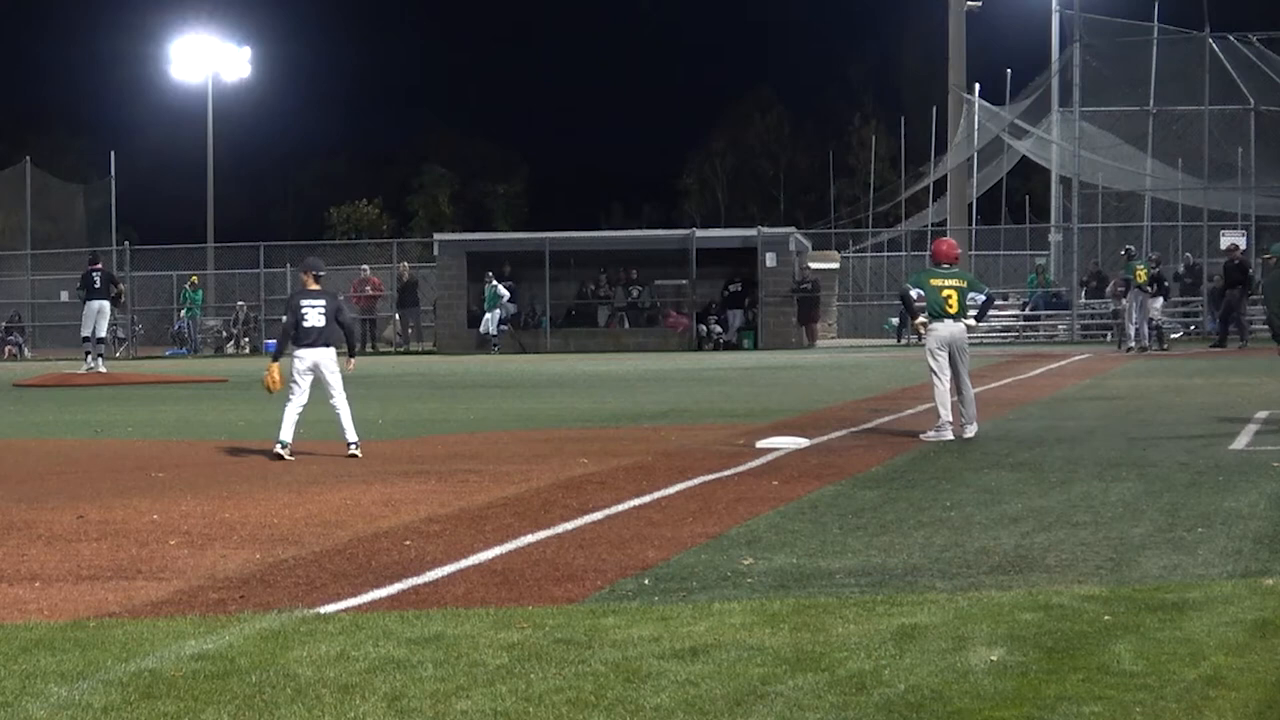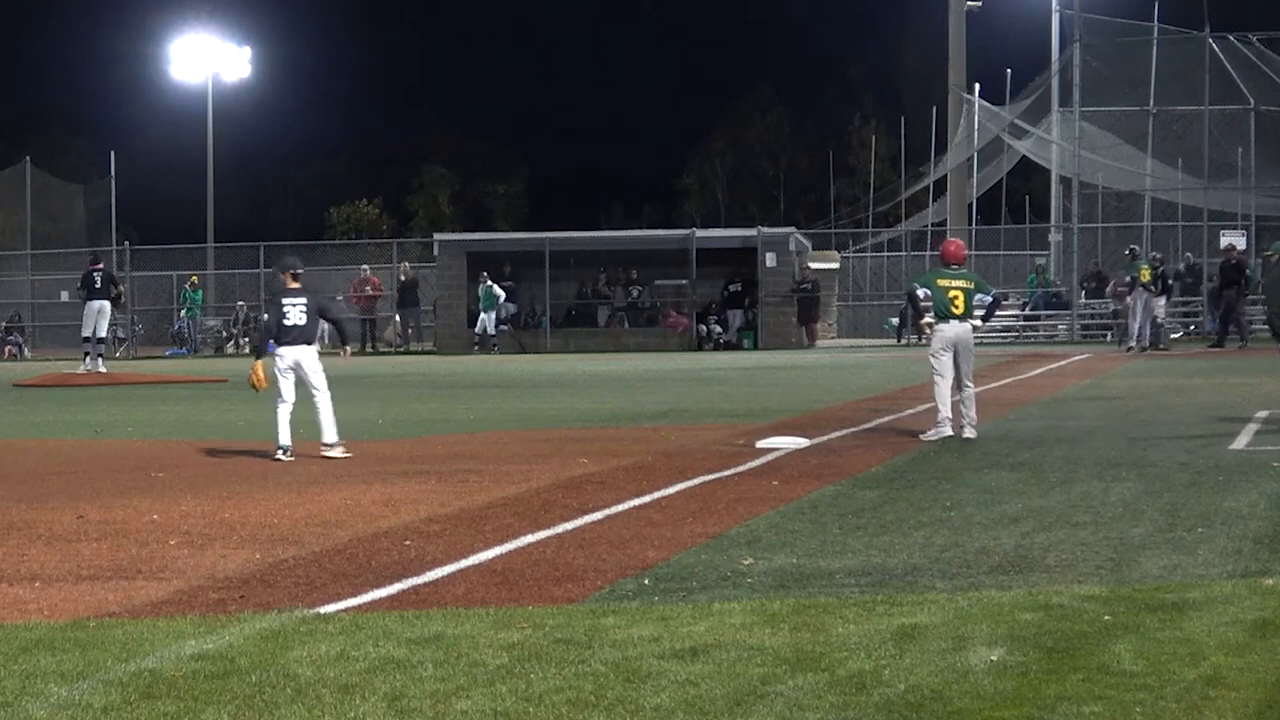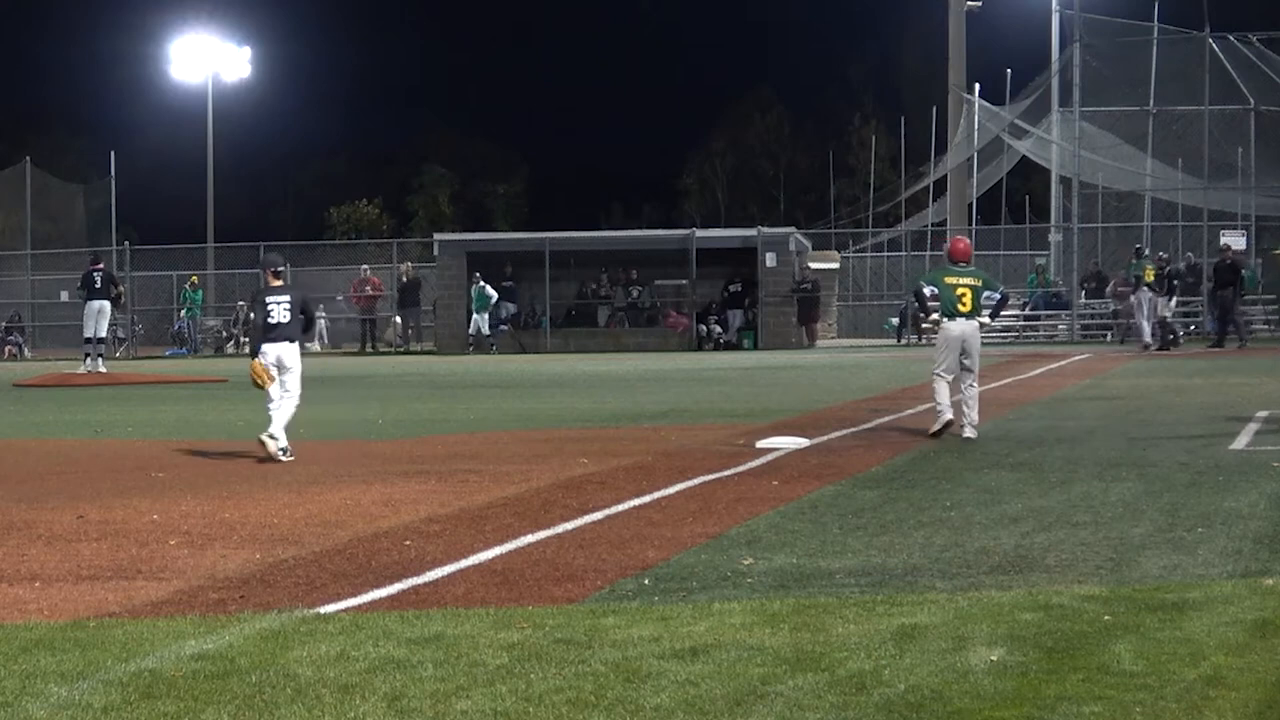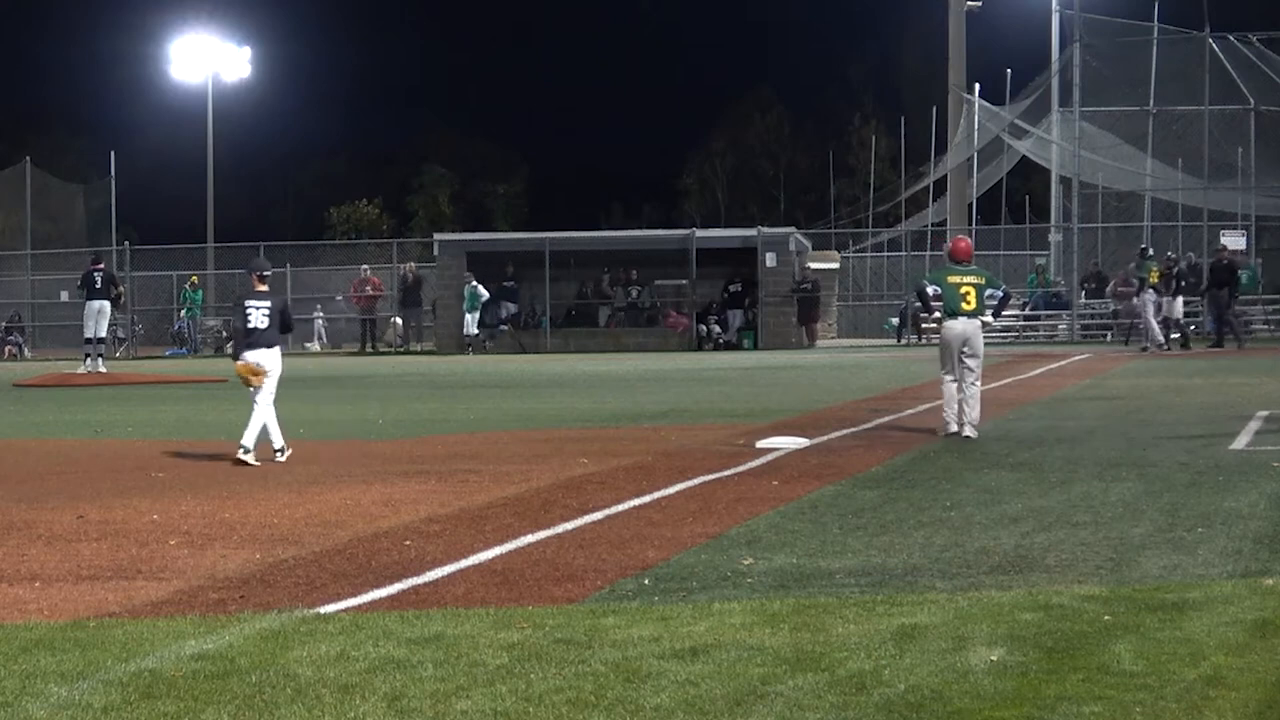
dt=0.2s
person 1, frame 1
left shoulder: (295, 299)
right shoulder: (331, 299)
left elbow: (286, 331)
right elbow: (347, 326)
left wrist: (275, 359)
right wrist: (351, 353)
left hip: (302, 355)
right hip: (326, 354)
left knee: (295, 401)
right knee: (339, 400)
left ankle: (283, 443)
right ankle: (353, 444)
person 1, frame 2
left shoulder: (277, 299)
right shoulder: (313, 298)
left elbow: (268, 329)
right elbow: (335, 320)
left wrist: (259, 357)
right wrist: (345, 343)
left hip: (283, 353)
right hip: (307, 351)
left knee: (285, 402)
right knee: (322, 397)
left ankle: (283, 447)
right ankle: (330, 443)
person 1, frame 3
left shoulder: (260, 296)
right shoulder: (296, 295)
left elbow: (257, 327)
right elbow: (310, 320)
left wrist: (254, 356)
right wrist: (299, 333)
left hip: (267, 350)
right hip: (289, 348)
left knee: (275, 400)
right knee: (290, 398)
left ankle: (282, 447)
right ankle: (272, 435)
person 1, frame 4
left shoulder: (244, 301)
right shoulder: (278, 301)
left elbow: (237, 330)
right elbow: (288, 327)
left wrist: (237, 358)
left hip: (248, 355)
right hip: (270, 354)
left knee: (264, 401)
right knee: (263, 403)
left ankle: (279, 447)
right ankle: (246, 448)
person 2, frame 1
left shoulder: (925, 276)
right shoulder: (964, 278)
left elbow: (905, 294)
right elbow: (989, 298)
left wrist: (915, 317)
right wrist: (976, 319)
left hip: (936, 330)
right hip: (959, 329)
left knee: (941, 380)
right knee: (963, 380)
left ankle: (944, 427)
right ankle: (969, 425)
person 2, frame 2
left shoulder: (933, 276)
right shoulder: (972, 279)
left elbow: (912, 293)
right elbow: (995, 299)
left wrist: (921, 317)
right wrist: (982, 320)
left hip: (942, 330)
right hip: (965, 330)
left knee: (942, 379)
right knee: (966, 382)
left ankle: (944, 424)
right ankle: (969, 427)
person 2, frame 3
left shoulder: (940, 274)
right shoulder: (979, 276)
left elbow: (919, 291)
right elbow: (1003, 296)
left wrist: (929, 314)
right wrist: (990, 318)
left hip: (948, 327)
right hip: (972, 327)
left knee: (942, 376)
right knee: (970, 380)
left ankle: (944, 413)
right ankle: (970, 427)
person 2, frame 4
left shoulder: (943, 273)
right shoulder: (982, 275)
left elbow: (921, 289)
right elbow: (1005, 294)
left wrist: (932, 311)
right wrist: (993, 316)
left hip: (951, 327)
right hip: (974, 327)
left knee: (950, 377)
right knee: (972, 379)
left ankle: (951, 423)
right ankle: (969, 426)
